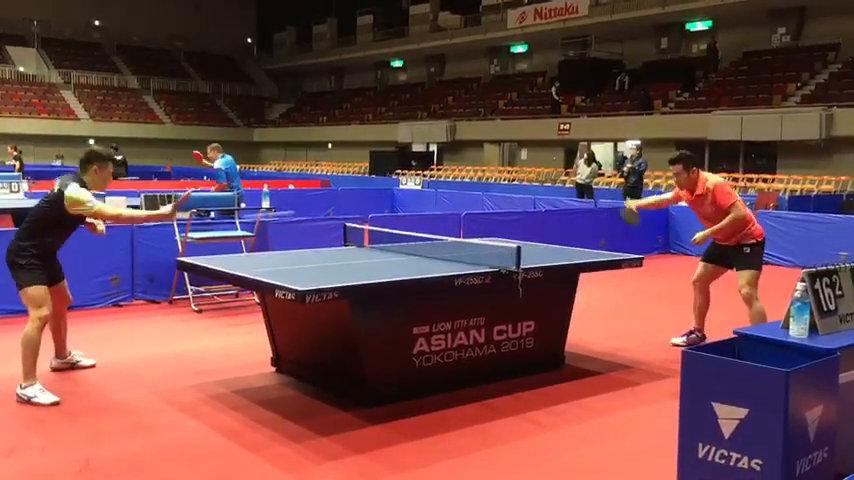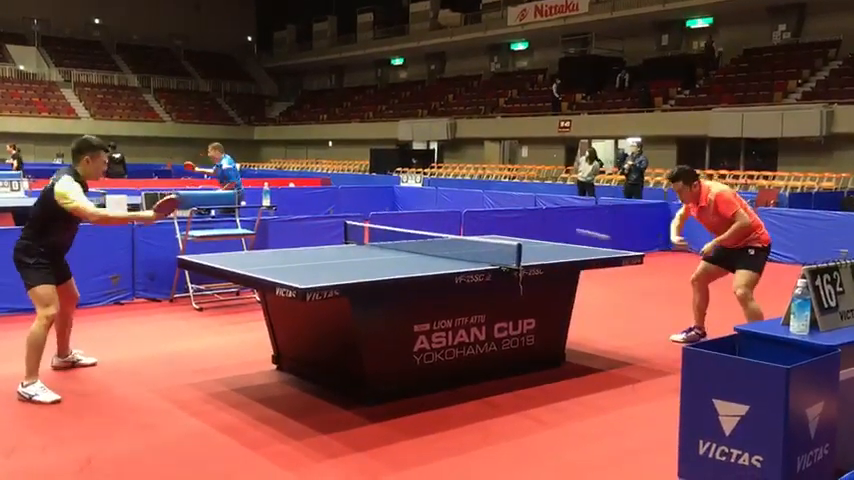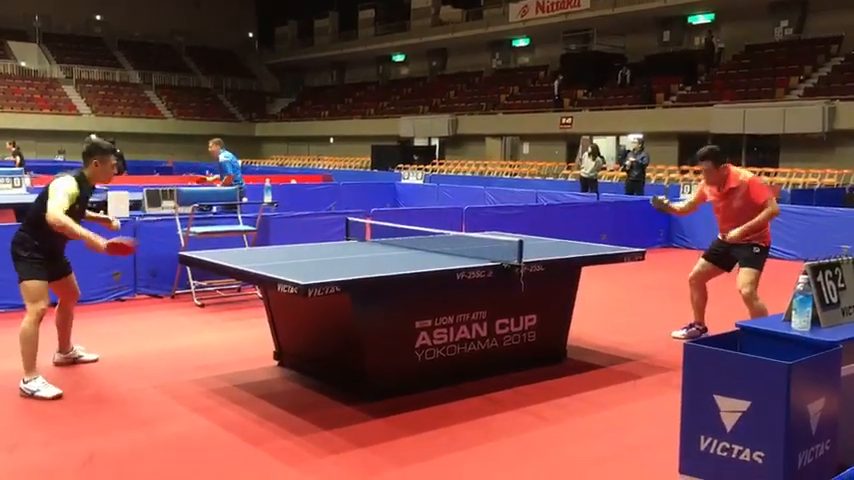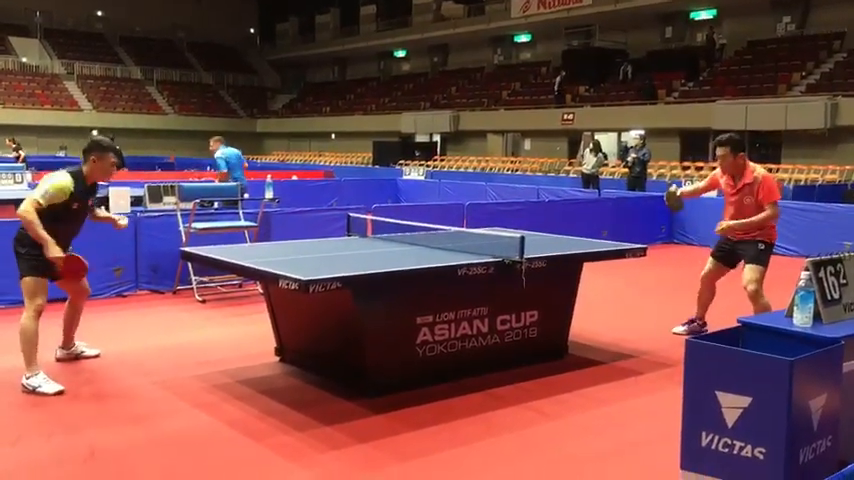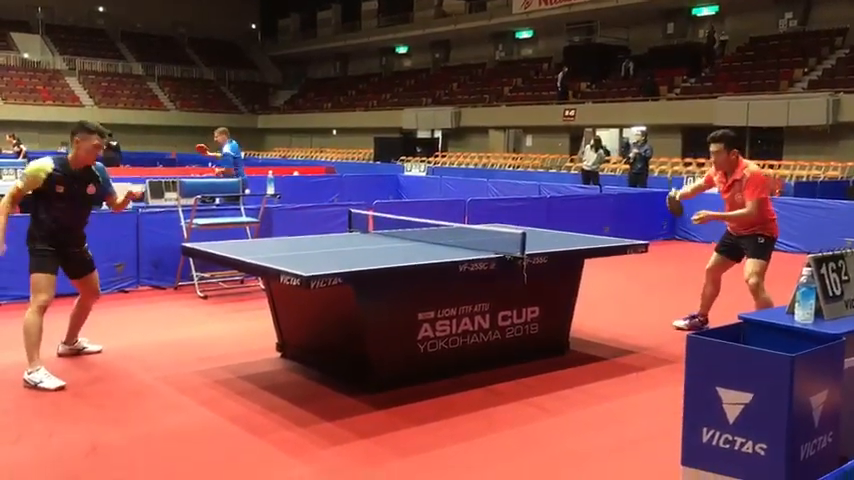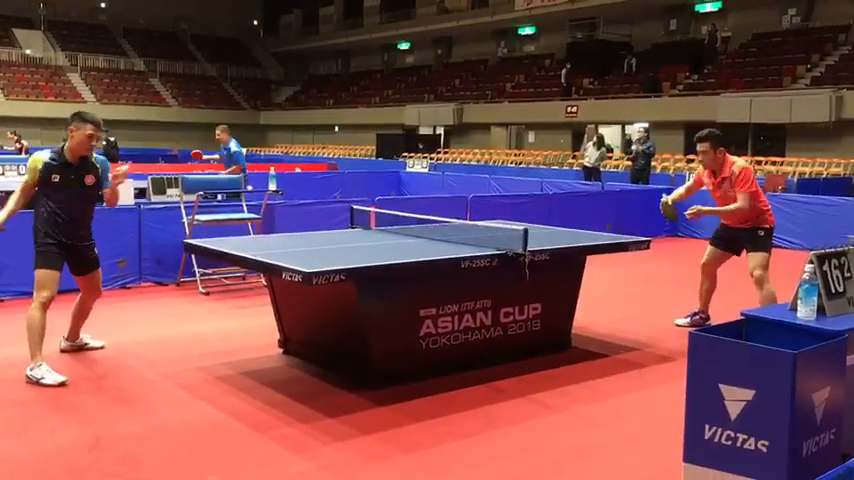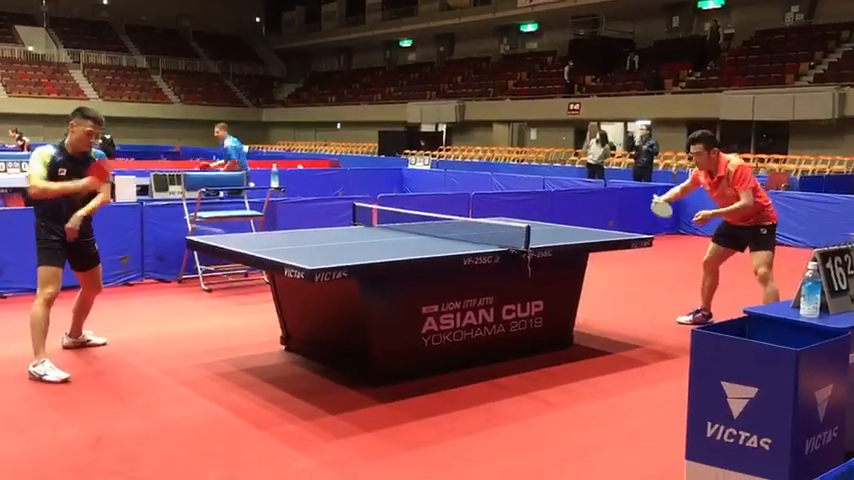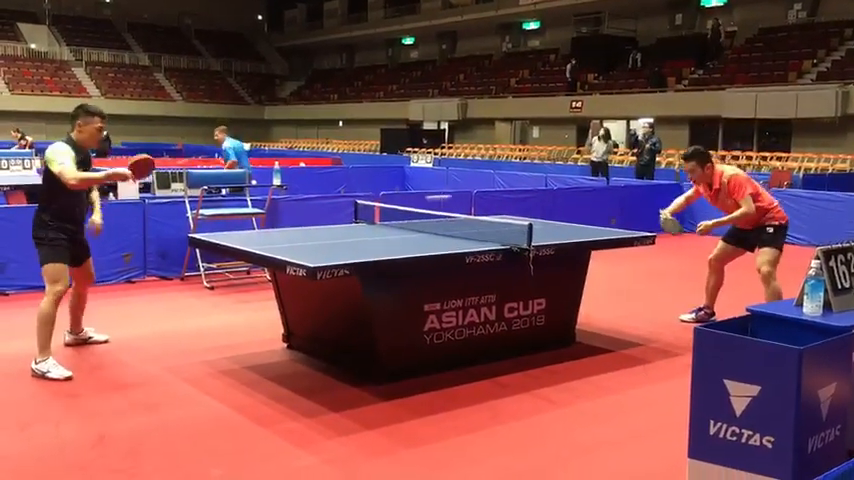
dt=0.2s
person 1, frame 1
left shoulder: (71, 184)
right shoulder: (74, 192)
right elbow: (114, 216)
left wrist: (88, 223)
right wrist: (158, 214)
left hip: (42, 254)
right hip: (26, 255)
left knee: (62, 304)
right knee: (41, 314)
left ankle: (62, 356)
right ankle: (27, 385)
person 1, frame 2
left shoulder: (72, 180)
right shoulder: (67, 184)
right elbow: (92, 214)
left wrist: (96, 216)
right wrist: (139, 216)
left hip: (52, 254)
right hip: (34, 255)
left knee: (70, 302)
right knee: (48, 313)
left ankle: (63, 355)
right ankle: (29, 384)
person 1, frame 3
left shoulder: (86, 186)
right shoulder: (68, 185)
right elbow: (55, 218)
left wrist: (102, 218)
right wrist: (92, 239)
left hip: (52, 250)
right hip: (30, 250)
left knee: (70, 297)
right knee: (38, 308)
left ankle: (65, 351)
right ankle: (30, 380)
person 1, frame 4
left shoulder: (92, 186)
right shoulder: (61, 182)
right elbow: (25, 211)
left wrist: (112, 219)
right wrist: (48, 245)
left hip: (59, 249)
right hip: (37, 250)
left knee: (80, 294)
right knee: (35, 306)
left ankle: (67, 347)
right ankle: (32, 375)
person 1, frame 5
left shoulder: (98, 173)
right shoulder: (43, 168)
left elbow: (115, 204)
left wrist: (129, 196)
left hip: (75, 243)
right hip: (44, 244)
left knee: (91, 294)
right knee: (41, 301)
left ankle: (70, 343)
right ankle: (34, 370)
person 1, frame 6
left shoulder: (99, 164)
right shoulder: (41, 160)
left elbow: (112, 202)
right elbow: (23, 192)
left wrist: (116, 185)
left hip: (82, 239)
right hip: (49, 239)
left knee: (92, 292)
right knee: (43, 297)
left ankle: (72, 339)
right ankle: (35, 366)
person 1, frame 7
left shoulder: (94, 159)
right shoulder: (45, 154)
left elbow: (104, 195)
right elbow: (35, 189)
left wrist: (80, 215)
right wrist: (76, 186)
left hip: (81, 232)
right hip: (51, 234)
left knee: (93, 287)
right knee: (48, 293)
left ankle: (75, 335)
right ankle: (38, 363)
person 1, frame 8
left shoulder: (85, 155)
right shoulder: (59, 150)
left elbow: (89, 189)
right elbow: (73, 181)
left wrist: (96, 213)
right wrist: (113, 174)
left hip: (72, 230)
right hip: (51, 230)
left knee: (84, 282)
right knee: (57, 289)
left ankle: (76, 332)
right ankle: (42, 360)
person 2, frame 1
left shoulder: (714, 185)
right shoulder: (684, 188)
left elbow: (737, 214)
right elbow: (663, 199)
left wrist: (707, 233)
right wrist: (636, 205)
left hip: (748, 239)
right hip: (723, 241)
left knee: (747, 293)
right knee: (699, 282)
right ankle: (698, 333)
person 2, frame 2
left shoulder: (717, 195)
right shoulder: (692, 199)
left elbow: (744, 222)
right elbow: (679, 218)
left wrist: (715, 243)
right wrist: (675, 236)
left hip: (753, 243)
right hip: (728, 245)
left knee: (742, 293)
right knee: (698, 279)
right ankle: (698, 330)
person 2, frame 3
left shoulder: (747, 180)
right shoulder: (707, 185)
left elbow: (773, 209)
right elbow: (687, 207)
left wrist: (743, 229)
right wrist: (667, 206)
left hip: (753, 241)
right hip: (725, 241)
left knee: (746, 291)
right knee: (695, 278)
right ankle: (698, 327)
person 2, frame 4
left shoulder: (761, 178)
right shoulder: (721, 175)
left elbow: (772, 215)
right elbow: (699, 188)
left wrist: (735, 224)
right wrist: (680, 192)
left hip: (758, 238)
right hip: (731, 237)
left knee: (751, 287)
right knee: (706, 278)
right ankle: (699, 322)
person 2, frame 5
left shoulder: (753, 174)
right shoulder: (716, 172)
left elbow: (751, 213)
right elbow: (697, 186)
left wrist: (713, 216)
right wrist: (679, 194)
left hip: (759, 232)
right hip: (735, 231)
left knee: (753, 281)
right knee: (712, 271)
right ankle: (701, 318)
person 2, frame 6
left shoulder: (740, 169)
right shoulder: (704, 171)
left elbow: (743, 207)
right elbow: (687, 189)
left wrist: (706, 211)
right wrist: (670, 198)
left hip: (757, 224)
right hip: (731, 225)
left knee: (758, 275)
right knee: (707, 266)
right ankle: (702, 314)
person 2, frame 7
left shoulder: (737, 167)
right shoulder: (700, 172)
left elbow: (748, 203)
right elbow: (682, 189)
left wrist: (712, 214)
right wrist: (663, 199)
left hip: (760, 221)
right hip: (733, 222)
left knee: (762, 273)
right knee: (709, 263)
right ankle: (704, 312)
person 2, frame 8
left shoulder: (731, 177)
right shoulder: (702, 183)
left elbow: (748, 210)
right elbow: (686, 197)
left wrist: (714, 224)
right wrist: (669, 211)
left hip: (770, 221)
right hip: (744, 224)
left knee: (765, 271)
right knee: (714, 262)
right ankle: (706, 311)
